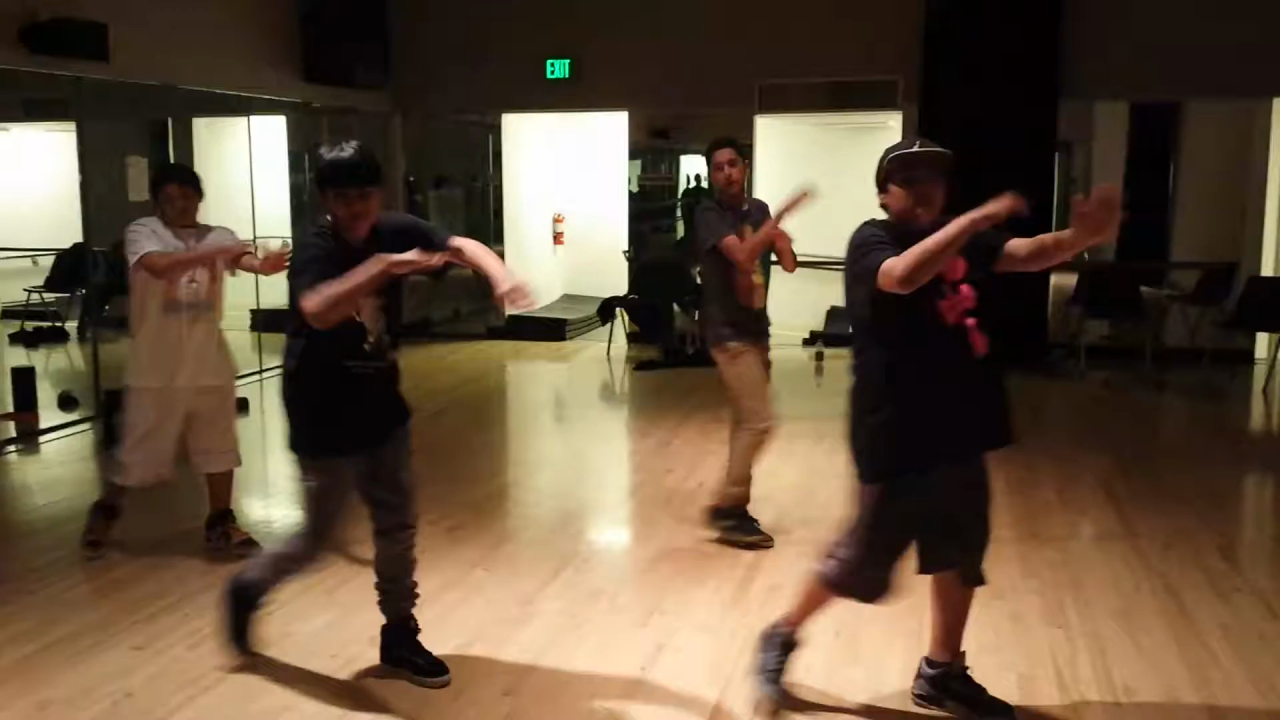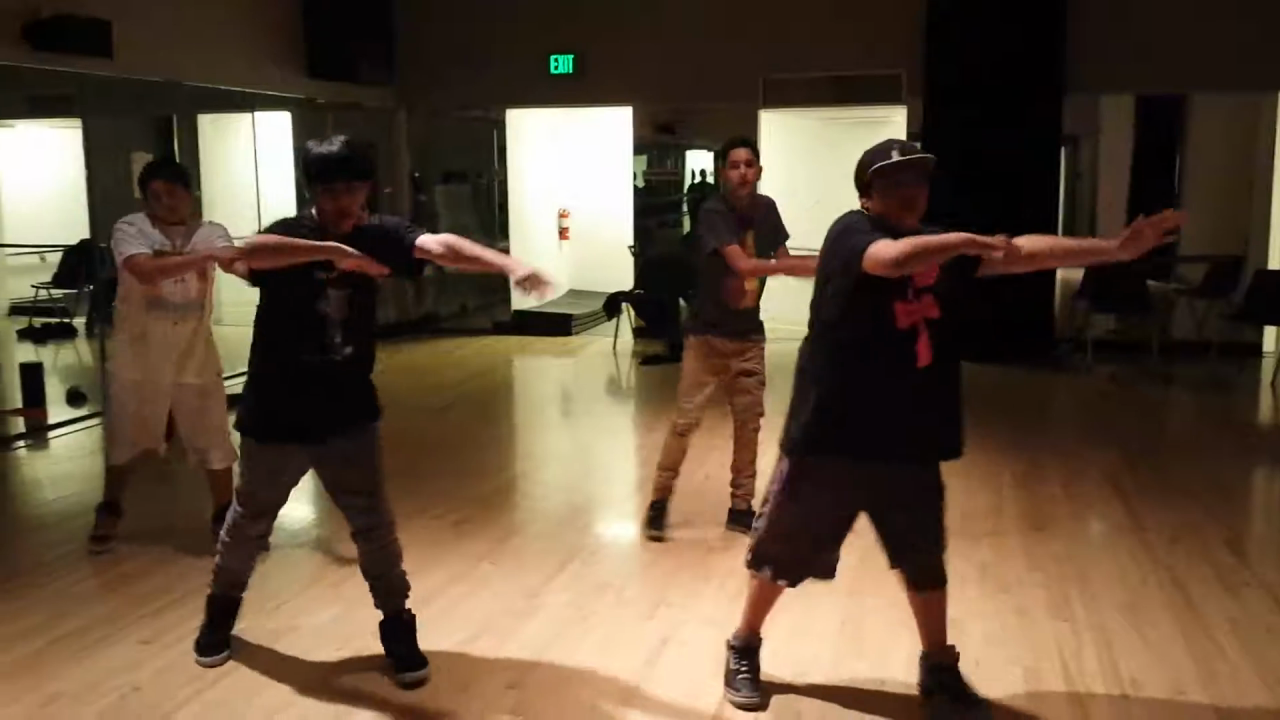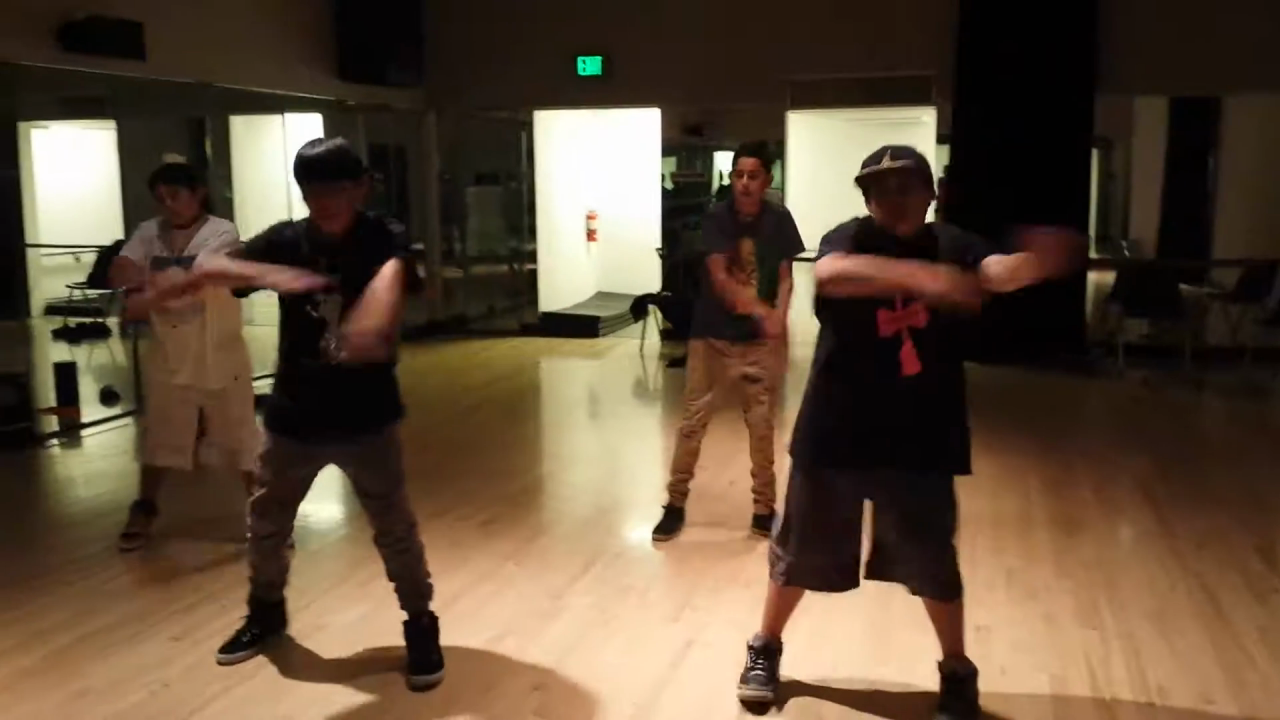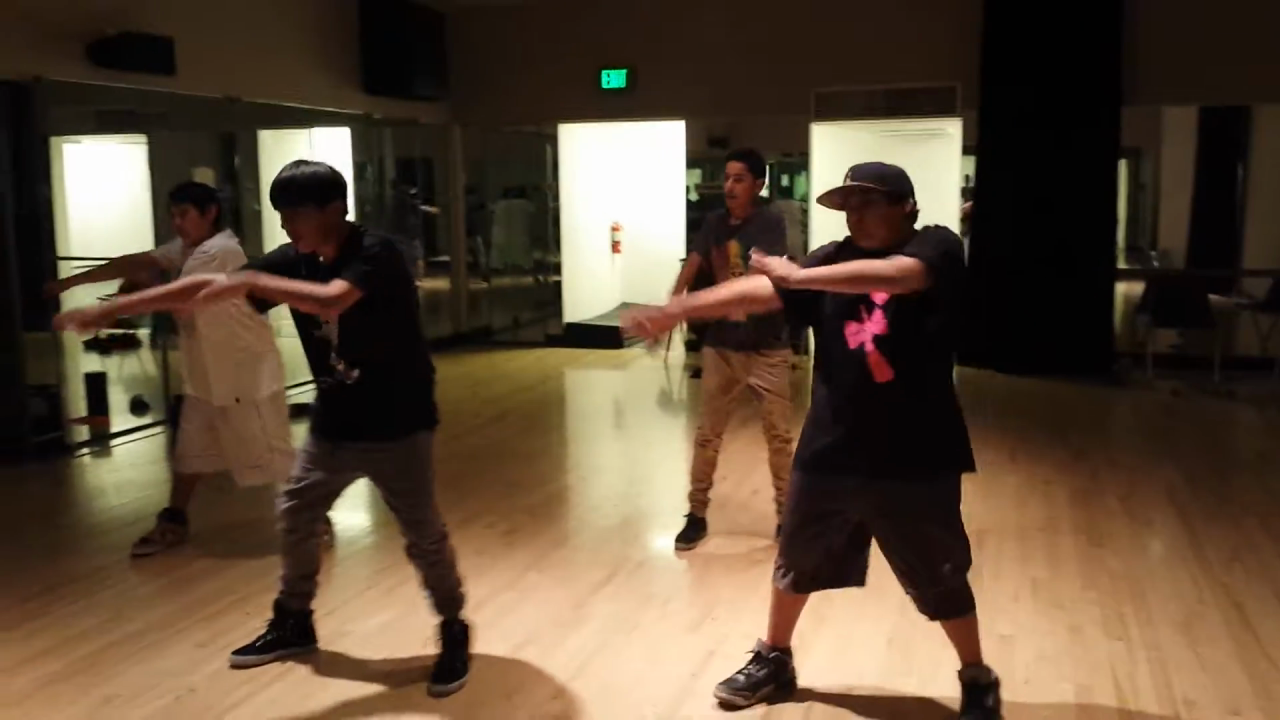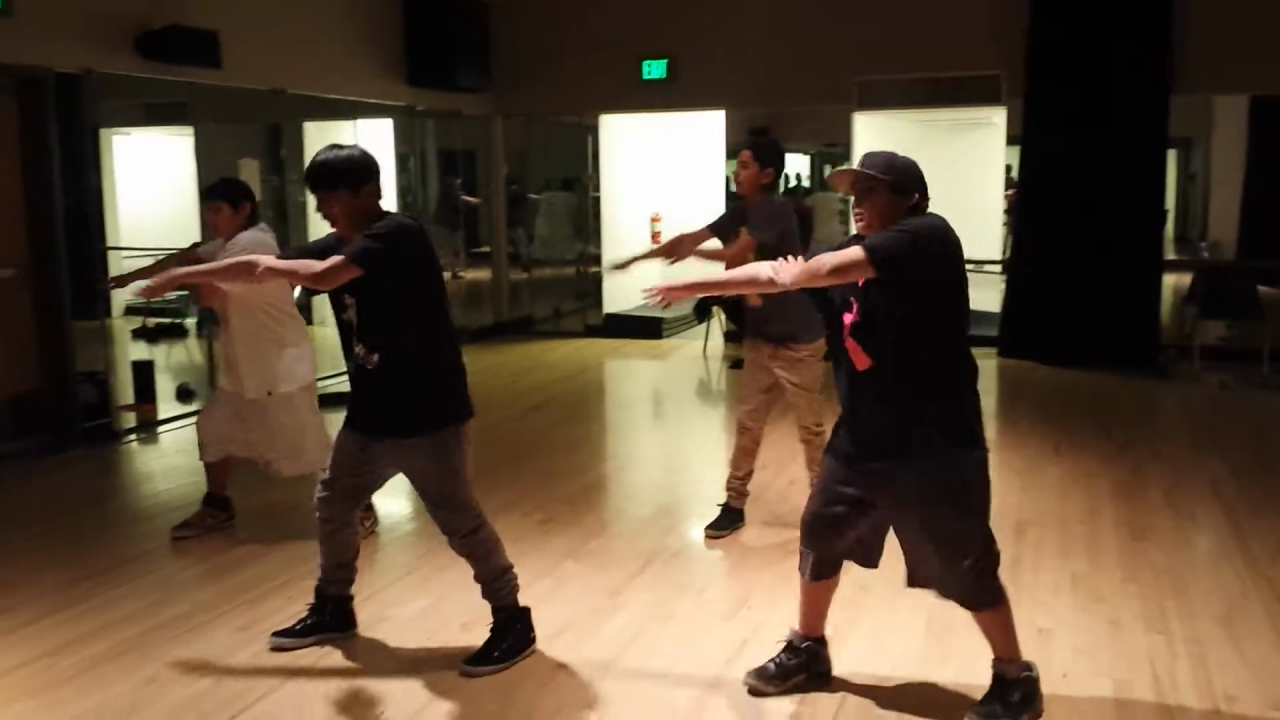
dt=0.2s
person 1, frame 1
left shoulder: (953, 237)
right shoulder: (871, 240)
left elbow: (1026, 253)
right elbow: (900, 277)
left wrist: (1085, 234)
right wrist: (975, 220)
left hip: (957, 434)
right hip: (898, 435)
left knee: (960, 554)
right knee: (862, 559)
left ankle: (942, 672)
right ankle: (782, 638)
person 1, frame 2
left shoulder: (942, 246)
right shoulder: (851, 234)
left elbow: (1022, 253)
right elbow: (893, 259)
left wrist: (1112, 250)
right wrist: (972, 243)
left hip: (909, 438)
right hip: (829, 431)
left knee: (923, 556)
right knee: (782, 548)
left ankle: (939, 664)
right ankle: (743, 650)
person 1, frame 3
left shoulder: (957, 245)
right shoulder: (849, 239)
left elbow: (1003, 272)
right elbow: (834, 274)
left wrist: (1040, 262)
right wrist: (916, 277)
left hip: (920, 443)
right hip: (836, 436)
left knee: (933, 567)
right knee: (804, 550)
left ankle: (956, 672)
right ankle: (763, 652)
person 1, frame 4
left shoulder: (938, 248)
right shoulder: (835, 258)
left elbow: (899, 278)
right elbow: (759, 293)
left wrist: (799, 274)
right wrist: (677, 310)
left hip: (918, 453)
right hip: (833, 448)
left knee: (941, 578)
right knee: (798, 556)
right ankle: (772, 659)
person 1, frame 5
left shoulder: (928, 237)
right shoulder: (845, 257)
left elbow: (836, 268)
right elbow: (778, 274)
left wrist: (786, 274)
right wrist: (693, 284)
left hip: (936, 442)
right hip: (861, 438)
left knee: (966, 565)
right knee: (821, 537)
right ankle: (807, 650)
person 2, frame 1
left shoulder: (397, 231)
right shoulder: (316, 251)
left elbow: (461, 247)
right elbow: (318, 312)
left wrist: (501, 273)
right wrist: (383, 267)
left hip: (380, 410)
right hip: (322, 418)
left knee: (397, 523)
right knee: (321, 534)
left ankle: (400, 636)
right ankle: (249, 589)
person 2, frame 2
left shoulder: (381, 235)
right shoulder: (291, 236)
left elbow: (439, 244)
right elbow: (248, 253)
left wrist: (509, 264)
right wrist: (328, 251)
left hip: (349, 411)
right hip: (275, 411)
left knee: (373, 522)
right knee: (248, 522)
left ankle: (398, 628)
right ankle: (220, 609)
person 2, frame 3
left shoulder: (385, 237)
right shoulder: (288, 238)
left elbow: (390, 279)
right elbow: (217, 268)
left wrist: (373, 319)
right wrist: (255, 274)
left hip: (371, 411)
right hip: (298, 408)
left knee: (391, 520)
right knee: (268, 513)
left ankle: (421, 626)
right ankle: (264, 615)
person 2, frame 4
left shoulder: (376, 253)
right shoulder: (293, 262)
left elbow: (334, 300)
right elbow: (212, 285)
left wrist: (247, 283)
left hip: (400, 419)
right hip: (339, 420)
left knee: (420, 528)
right knee: (297, 513)
left ankle: (453, 631)
right ankle: (291, 623)
person 2, frame 5
left shoulder: (397, 236)
right shoulder: (337, 242)
left elbow: (321, 277)
right elbow: (267, 267)
left wrist: (230, 271)
right wrist: (185, 273)
left hip: (424, 410)
right hip: (372, 409)
left knee: (456, 517)
right knee: (333, 503)
left ankle: (512, 621)
right ankle: (333, 608)
person 3, frame 1
left shoulder: (757, 209)
right shoulder: (708, 213)
left elbow: (787, 263)
right elbow: (742, 254)
left wrist: (781, 237)
right wrist: (780, 218)
left hip: (756, 333)
right hip: (727, 334)
left knee: (749, 422)
right knee: (760, 422)
left ankle: (736, 511)
right ankle: (724, 507)
person 3, frame 2
left shoulder: (766, 207)
right shoulder: (713, 212)
left elbow: (783, 260)
right elbow: (743, 265)
left wrist: (803, 265)
right wrist: (801, 266)
left hip: (750, 334)
right hip: (707, 333)
left knee: (748, 421)
right knee: (687, 419)
left ankle: (740, 507)
right ankle: (659, 501)
person 3, frame 3
left shoulder: (780, 220)
right shoulder: (716, 217)
left elbow: (785, 277)
right elbow: (719, 278)
left wrist: (780, 317)
right wrist: (763, 314)
left hip: (759, 342)
right hip: (711, 337)
left knee: (762, 426)
right knee: (693, 423)
left ankle: (764, 511)
right ankle: (675, 505)
person 3, frame 4
left shoulder: (771, 225)
right shoulder: (712, 223)
right elbow: (688, 271)
left hip: (766, 348)
right hip: (719, 345)
left knee: (778, 435)
right knee: (707, 433)
right ankle: (697, 514)
person 3, frame 5
left shoulder: (778, 208)
right shoulder: (740, 213)
left elbow: (735, 254)
right elbow: (694, 239)
left wrist: (685, 250)
right wrist: (639, 259)
left hip: (798, 338)
right hip: (760, 336)
left knee: (813, 427)
right knee: (749, 422)
right ankle: (734, 505)
person 4, frame 1
left shoulder: (218, 237)
right shoulder: (142, 231)
left elbow: (255, 260)
right elbow: (160, 266)
left wrist: (280, 262)
right wrist: (218, 254)
left hip: (210, 363)
right hip: (156, 365)
left knee: (218, 446)
right knee: (139, 450)
left ankle: (220, 523)
right ankle: (104, 513)
person 4, frame 2
left shoulder: (209, 233)
right shoulder: (130, 229)
left elbow: (242, 264)
right elbow: (147, 268)
right wrist: (202, 260)
left hip: (194, 359)
right hip: (140, 356)
left knee: (214, 443)
right knee: (126, 442)
left ankle: (228, 519)
right ankle: (109, 512)
person 4, frame 3
left shoulder: (220, 232)
right shoulder: (148, 233)
right elbow: (124, 272)
right wrist: (134, 295)
left hip: (218, 357)
right hip: (168, 361)
left knee: (240, 442)
right knee: (160, 441)
right ankle: (143, 512)
person 4, frame 4
left shoulder: (219, 251)
right shoulder: (186, 248)
left elbow: (164, 298)
right elbow: (138, 262)
left wrist: (109, 311)
right wrist: (73, 279)
left hip: (246, 371)
right hip: (206, 372)
left knee: (268, 450)
right knee: (191, 448)
right ankle: (174, 520)
person 4, frame 5
left shoulder: (253, 244)
right shoulder: (232, 244)
left elbow: (215, 296)
right elbow: (187, 258)
right wrist: (129, 277)
left hip: (280, 363)
right hip: (240, 363)
left knee: (307, 442)
right knee: (214, 429)
left ankle: (359, 506)
right ankle: (217, 507)
